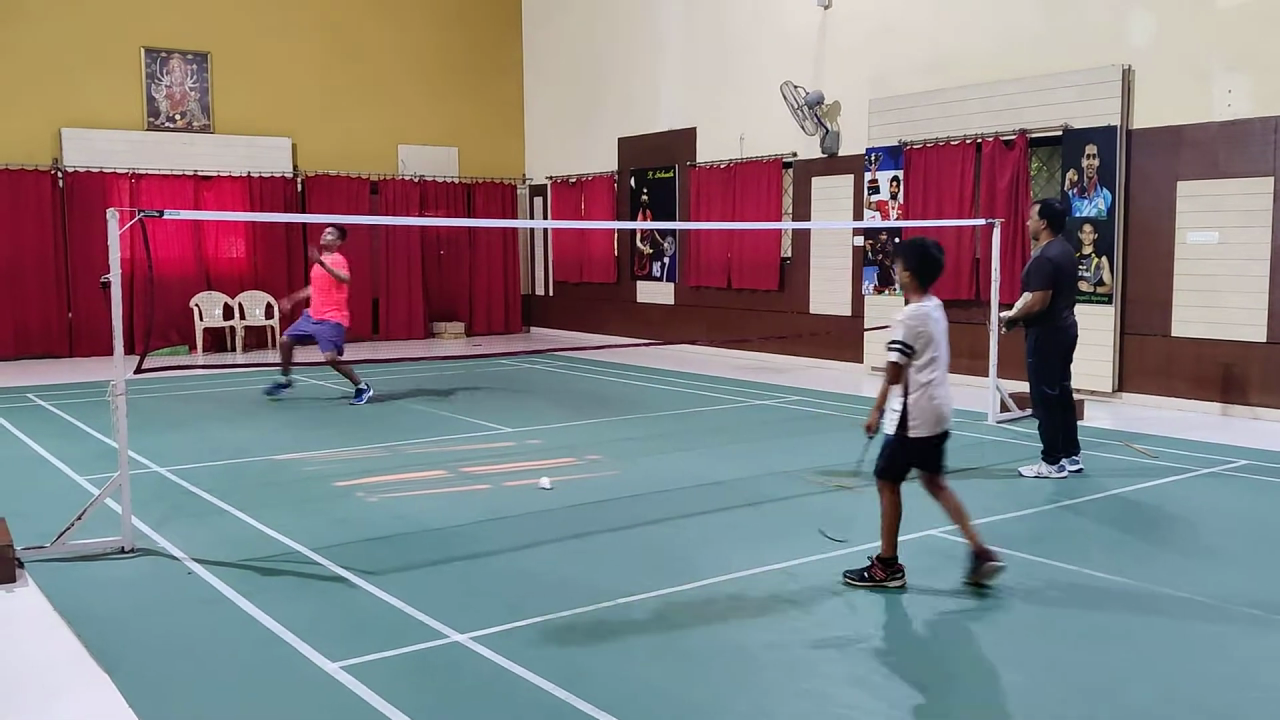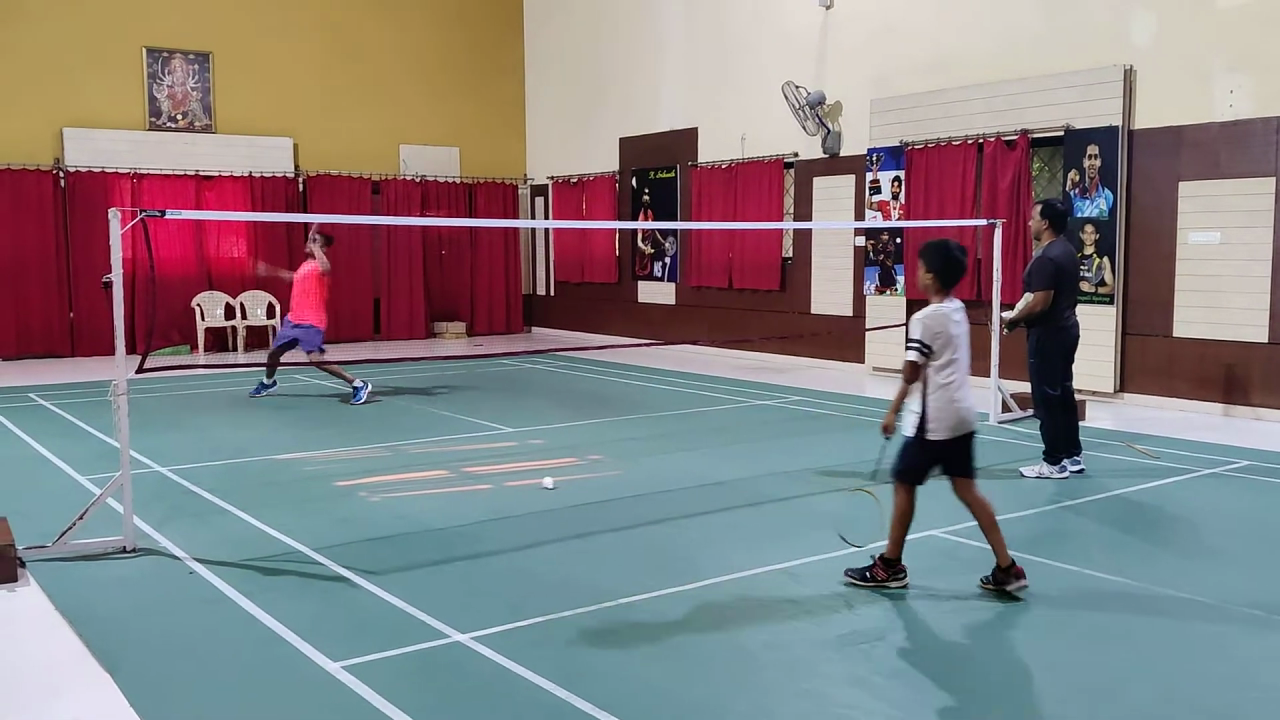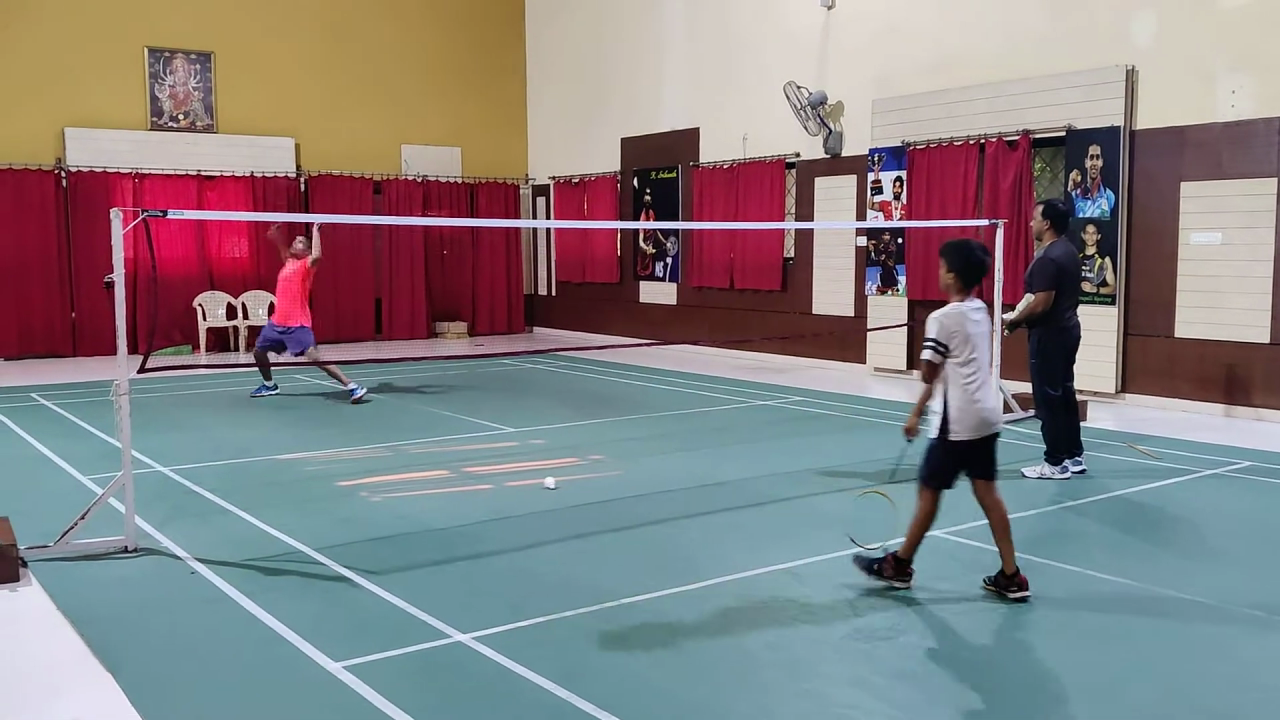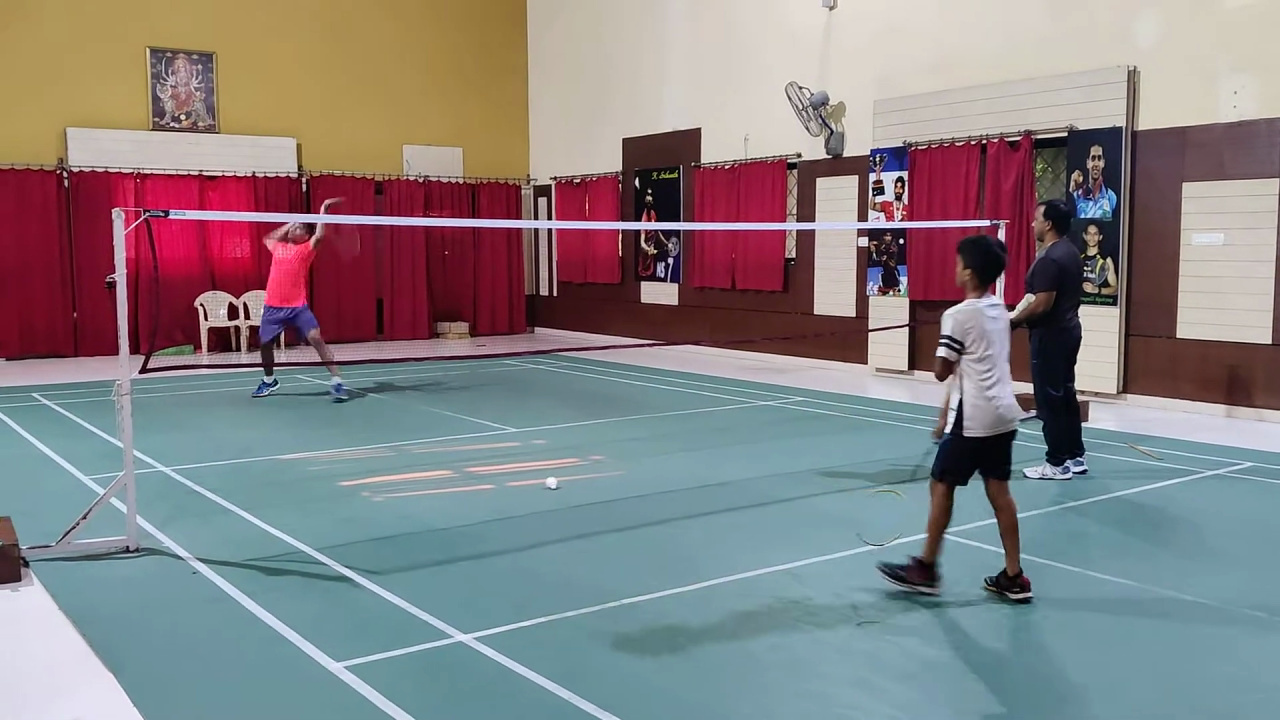
dt=0.1s
person 1, frame 1
left shoulder: (908, 318)
right shoulder: (936, 308)
left elbow: (893, 375)
right wrist: (879, 409)
left hip: (914, 417)
right hip: (938, 412)
left knee: (887, 482)
right knee: (934, 481)
left ankle: (887, 566)
right ankle: (980, 553)
person 1, frame 2
left shoulder: (924, 320)
right shoulder: (958, 312)
left elbow: (910, 375)
left wrist: (894, 412)
right wrist: (896, 410)
left hip: (934, 420)
right hip: (962, 416)
left knee: (904, 485)
right knee: (966, 488)
left ankle: (889, 567)
right ankle: (1007, 568)
person 1, frame 3
left shoulder: (943, 319)
right shoulder: (981, 312)
left elbow: (929, 374)
right wrist: (920, 411)
left hip: (956, 420)
right hip: (986, 416)
left knee: (929, 489)
right knee: (987, 491)
left ankle: (899, 564)
right ankle: (1011, 576)
person 1, frame 4
left shoulder: (958, 316)
right shoulder: (1000, 309)
left elbow: (941, 371)
left wrist: (940, 363)
left hip: (973, 418)
right hip: (1004, 414)
left knee: (942, 485)
right knee: (998, 490)
left ankle: (925, 567)
right ankle: (1014, 577)
person 2, frame 1
left shoulder: (1045, 258)
right shoulder: (1065, 251)
left elbow: (1038, 302)
left wrist: (1012, 318)
right wrist: (1017, 315)
left hip: (1046, 335)
right hip: (1064, 330)
left knee: (1044, 399)
right knee: (1062, 394)
left ankle: (1052, 462)
right ankle: (1070, 455)
person 2, frame 2
left shoulder: (1046, 259)
right shoulder: (1067, 251)
left elbow: (1040, 303)
left wrist: (1013, 319)
right wrist: (1019, 314)
left hip: (1048, 335)
right hip: (1066, 330)
left knee: (1046, 399)
right knee: (1063, 395)
left ankle: (1054, 463)
right ankle: (1072, 455)
person 2, frame 3
left shoulder: (1048, 259)
right shoulder: (1068, 252)
left elbow: (1041, 304)
left wrist: (1014, 320)
right wrist: (1020, 315)
left hip: (1049, 336)
right hip: (1066, 330)
left knee: (1047, 400)
right knee: (1064, 395)
left ankle: (1055, 463)
right ankle: (1073, 456)
person 2, frame 4
left shoulder: (1050, 259)
right shoulder: (1070, 252)
left elbow: (1042, 304)
left wrist: (1015, 319)
right wrist: (1022, 314)
left hip: (1050, 336)
right hip: (1068, 330)
left knee: (1049, 400)
right knee: (1065, 396)
left ankle: (1057, 464)
right ankle: (1075, 456)
person 3, frame 1
left shoulder: (337, 260)
right shoulder: (319, 260)
left elbow: (345, 279)
left wrist: (323, 264)
right wrist: (293, 298)
left hip: (332, 318)
right hip: (313, 315)
left knee: (331, 358)
right knee: (285, 341)
left ankle: (362, 387)
right ankle: (284, 381)
person 3, frame 2
left shoulder: (317, 265)
right shoulder: (306, 263)
left elbow: (326, 268)
left wrist: (315, 244)
right wrist: (272, 271)
left hip: (311, 323)
right hip: (292, 320)
left knee: (317, 360)
right knee: (274, 352)
left ankle: (359, 385)
right ankle: (268, 382)
person 3, frame 3
left shoulder: (305, 264)
right shoulder: (289, 263)
left elbow: (317, 255)
left wrist: (315, 229)
right wrist: (278, 238)
left hip: (298, 324)
right hip: (277, 322)
left knee: (314, 357)
right knee: (259, 352)
left ankle: (352, 387)
right ankle: (269, 385)
person 3, frame 4
left shoulder: (306, 249)
right shoulder: (278, 246)
left elbow: (319, 236)
right elbow: (269, 239)
left wrist: (324, 208)
right wrist: (287, 226)
left hip: (297, 306)
right hip: (273, 307)
left knee: (316, 339)
right knee: (265, 344)
left ankle: (336, 381)
right ankle: (269, 380)
